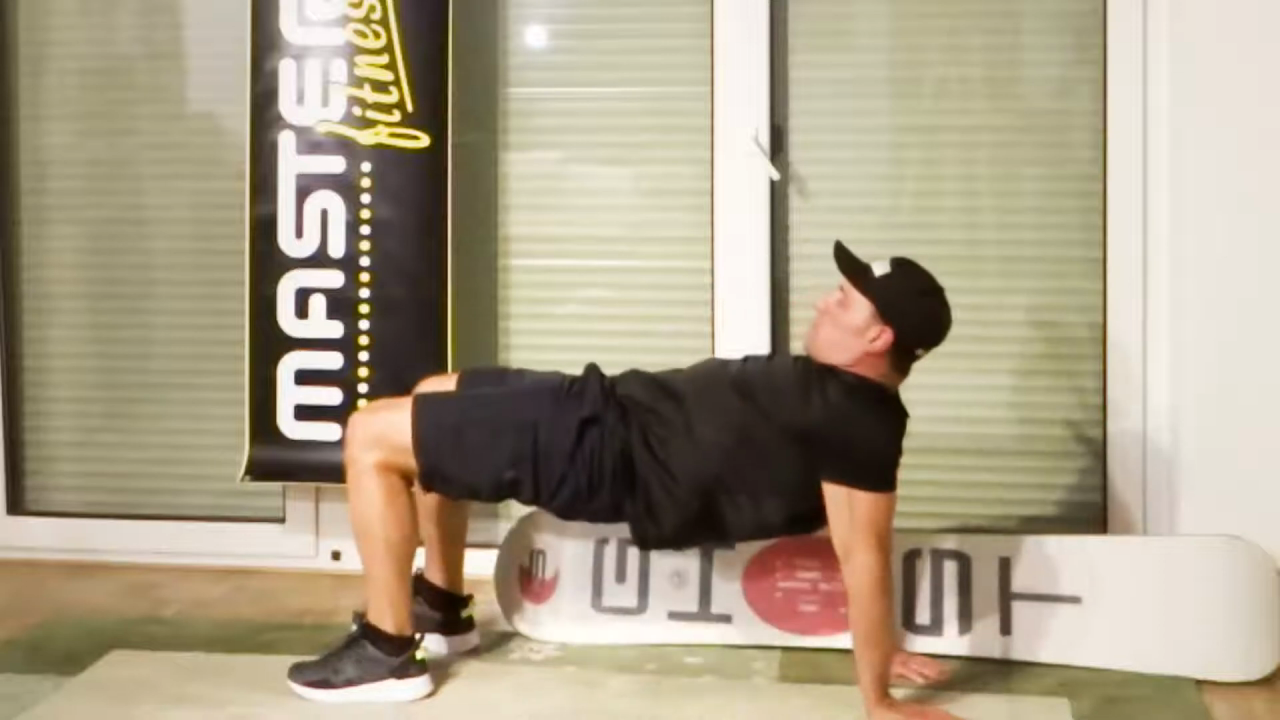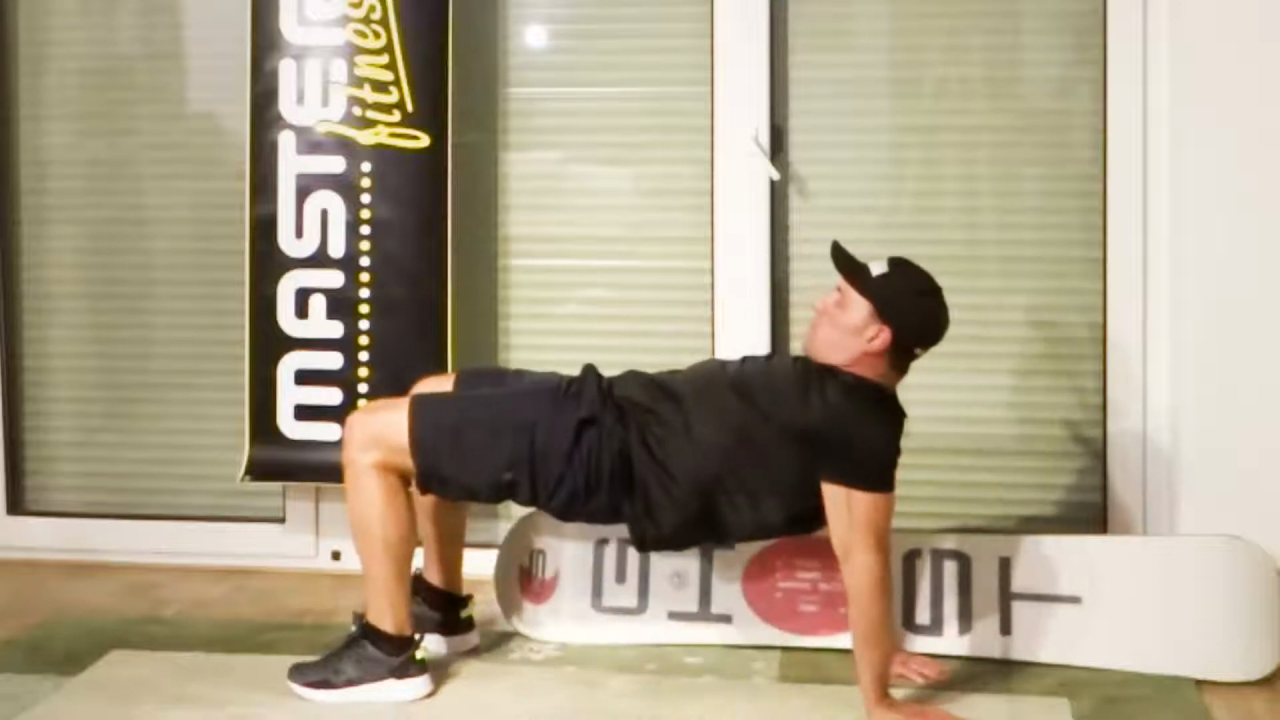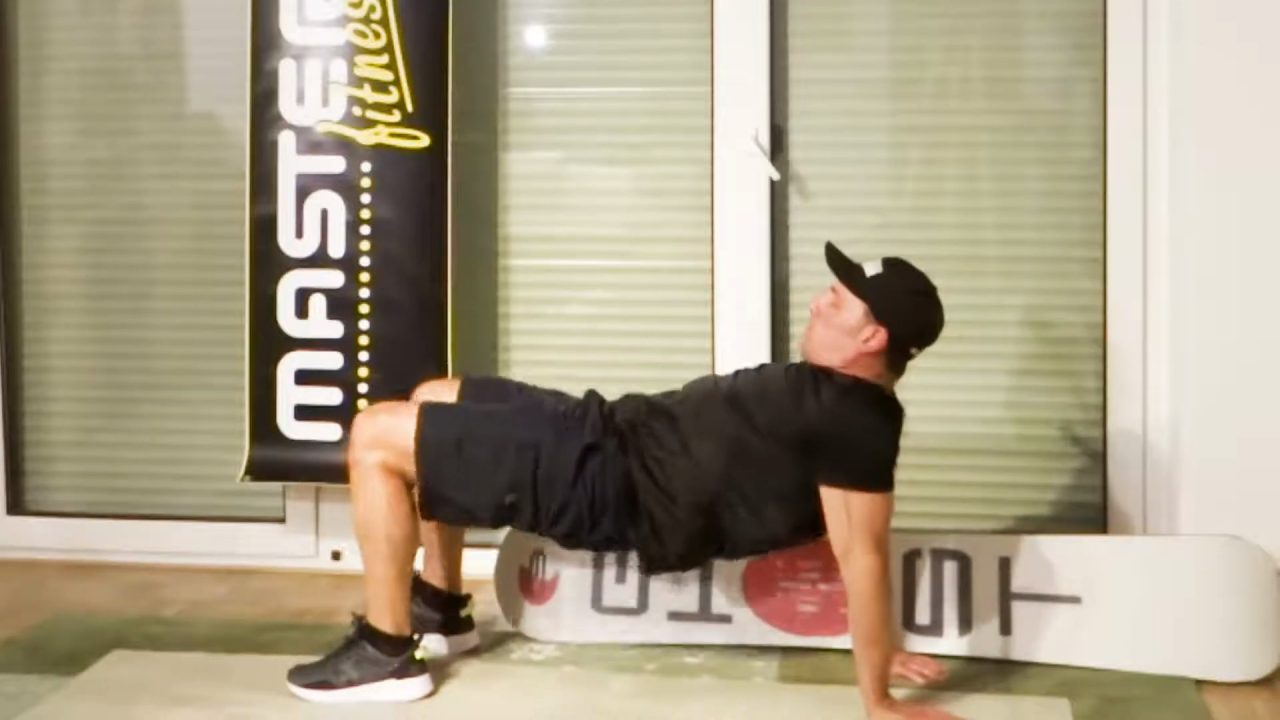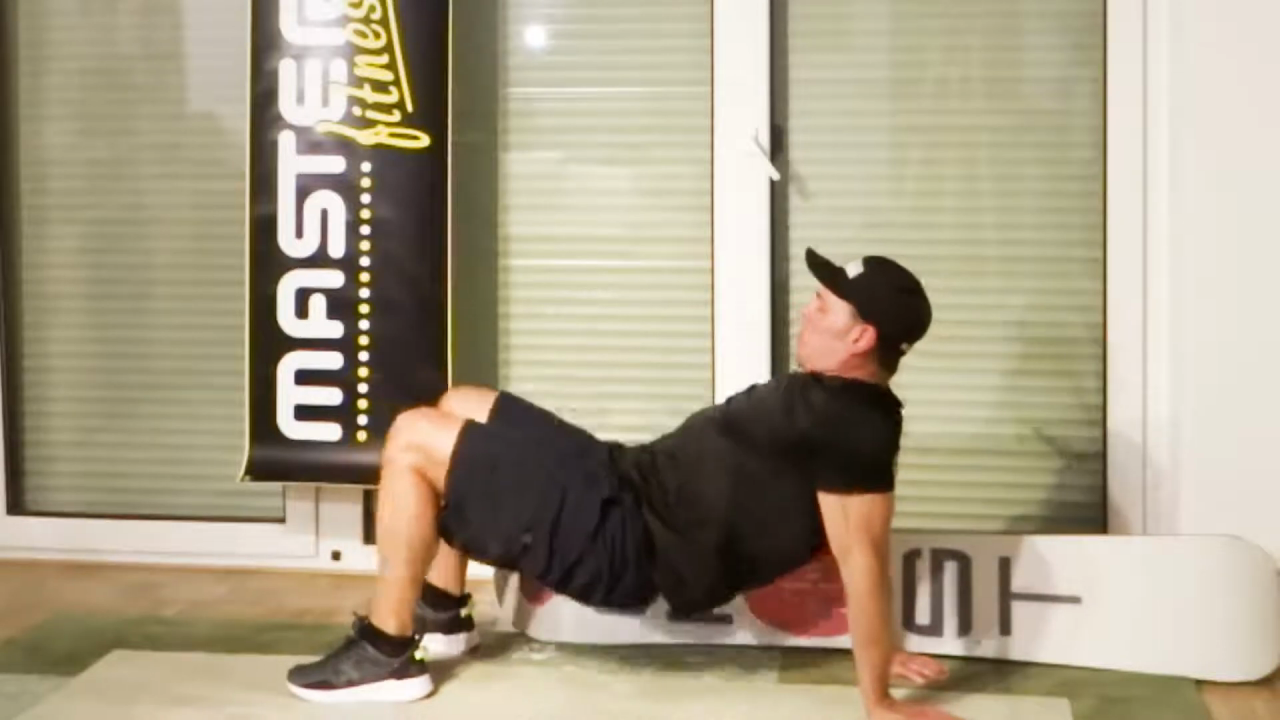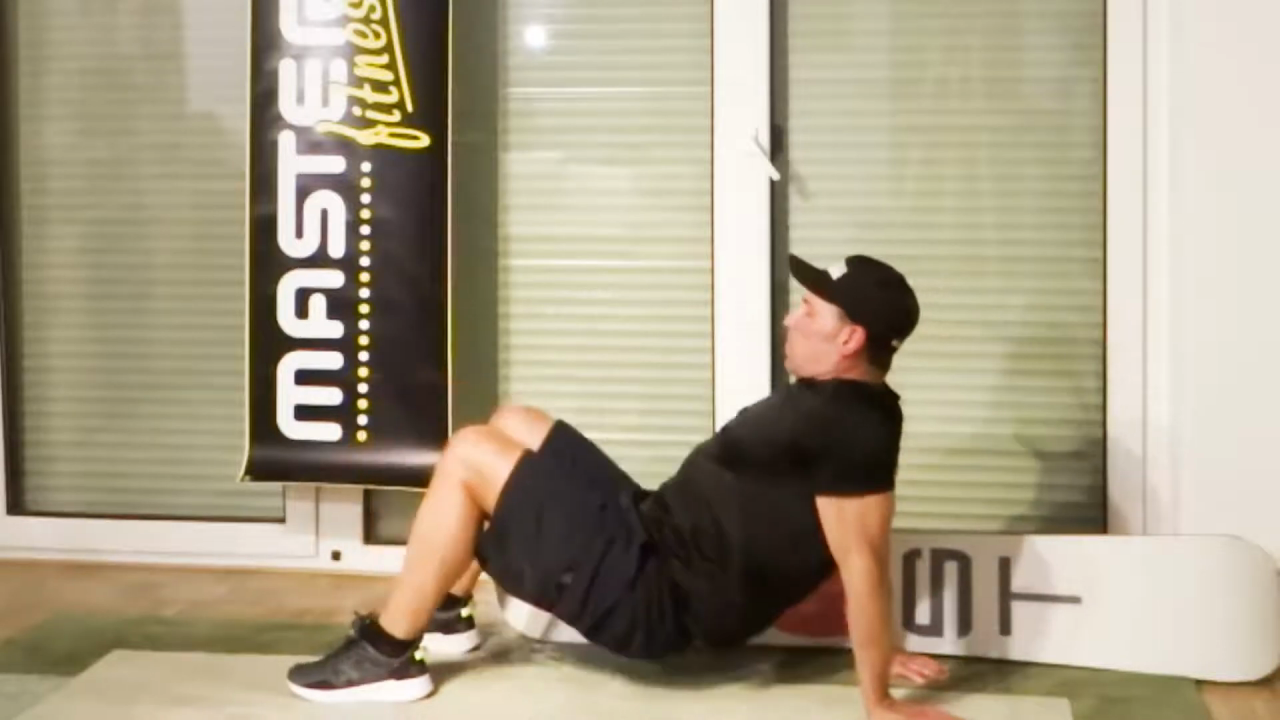
dt=0.3s
person 1, frame 1
left shoulder: (857, 423)
right shoulder: (845, 397)
left elbow: (864, 556)
left hip: (601, 448)
left knee: (371, 437)
right knee: (432, 400)
left ankle: (388, 648)
right ankle: (441, 608)
person 1, frame 2
left shoulder: (855, 422)
right shoulder: (841, 397)
left elbow: (863, 556)
left hip: (601, 451)
left knee: (368, 438)
right knee: (428, 402)
left ankle: (387, 650)
right ankle: (440, 608)
person 1, frame 3
left shoulder: (854, 423)
right shoulder: (842, 401)
left elbow: (862, 556)
left hip: (604, 478)
right hip: (611, 438)
left knee: (377, 438)
right knee: (433, 402)
left ankle: (386, 649)
right ankle: (439, 609)
person 1, frame 4
left shoulder: (852, 423)
right shoulder: (838, 398)
left elbow: (862, 558)
right elbow: (854, 551)
left hip: (625, 543)
right hip: (629, 493)
left knee: (416, 438)
right knee: (464, 407)
left ankle: (386, 652)
right ankle: (441, 610)
person 1, frame 5
left shoulder: (852, 424)
right shoulder: (836, 401)
left elbow: (862, 561)
right elbow: (853, 557)
left hip: (649, 592)
right hip: (650, 534)
left knee: (469, 454)
right knee: (511, 423)
left ankle: (387, 652)
right ankle: (442, 609)
